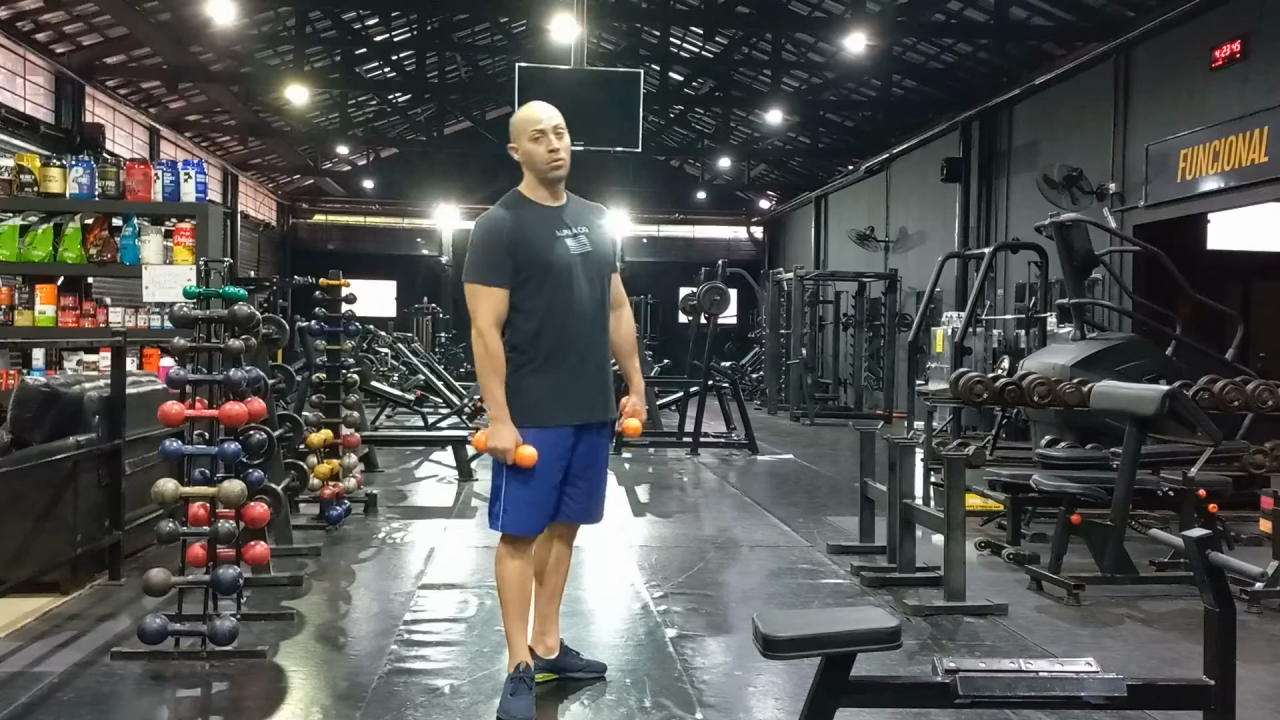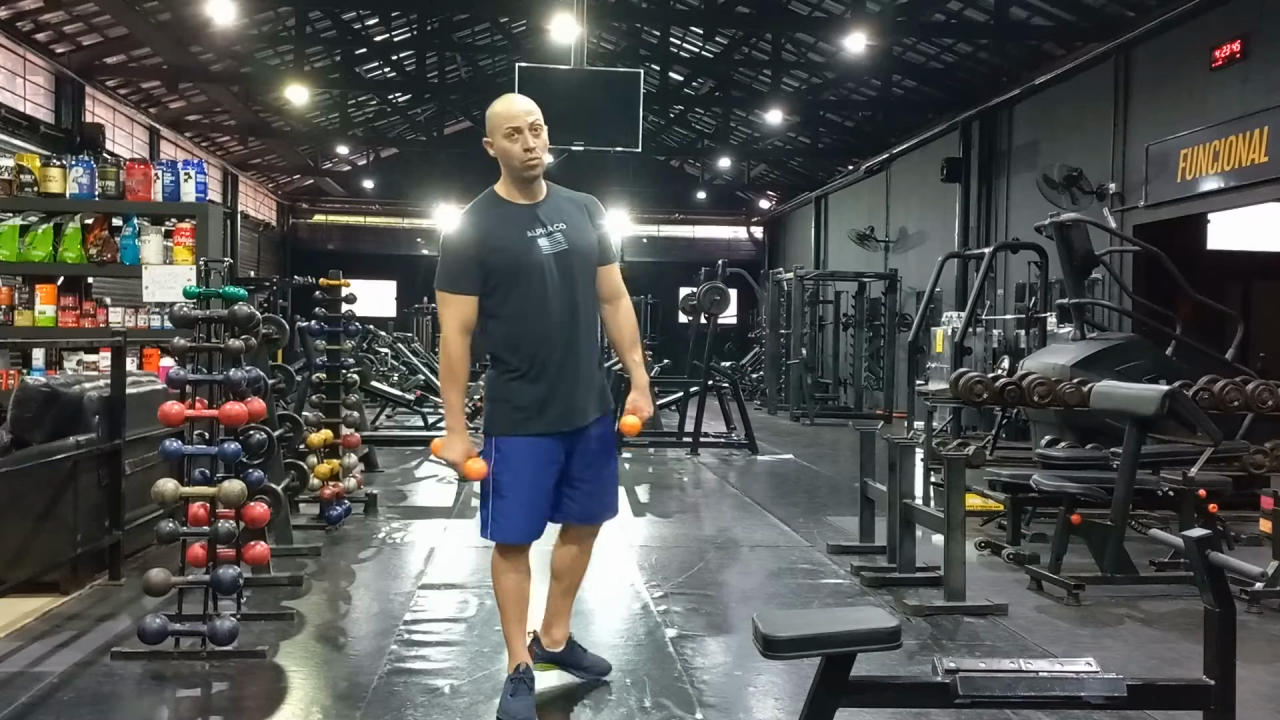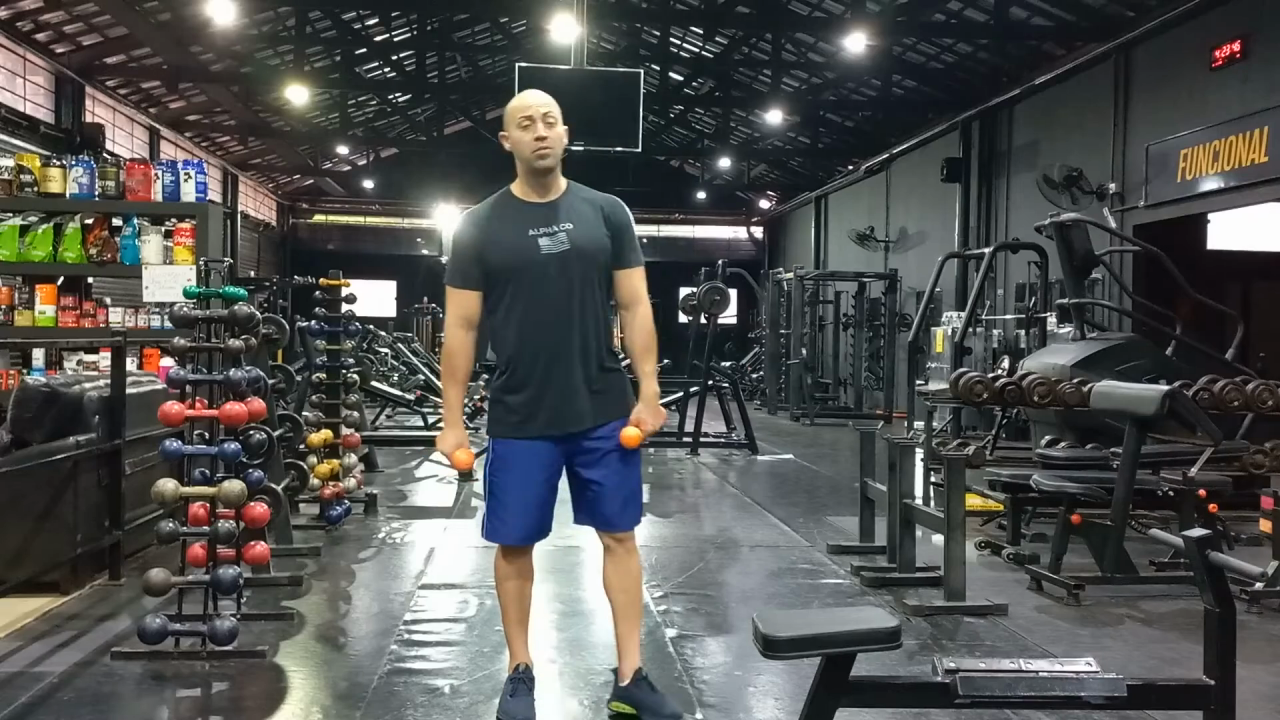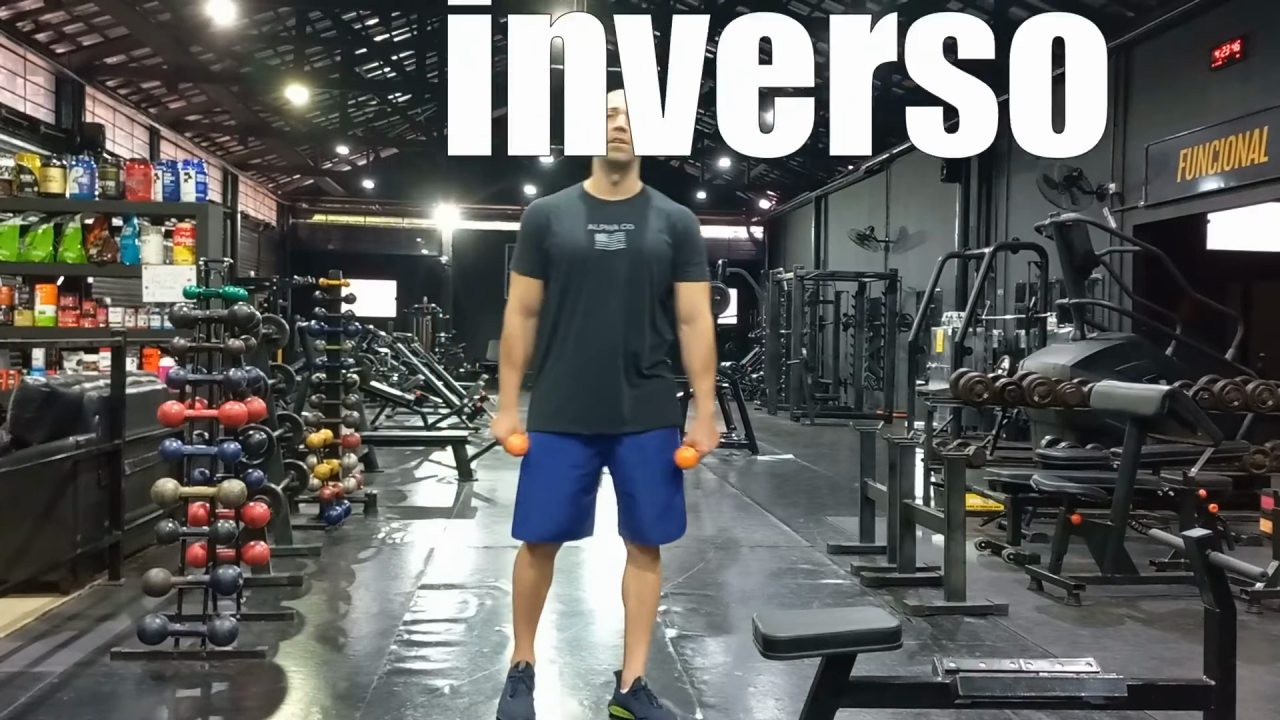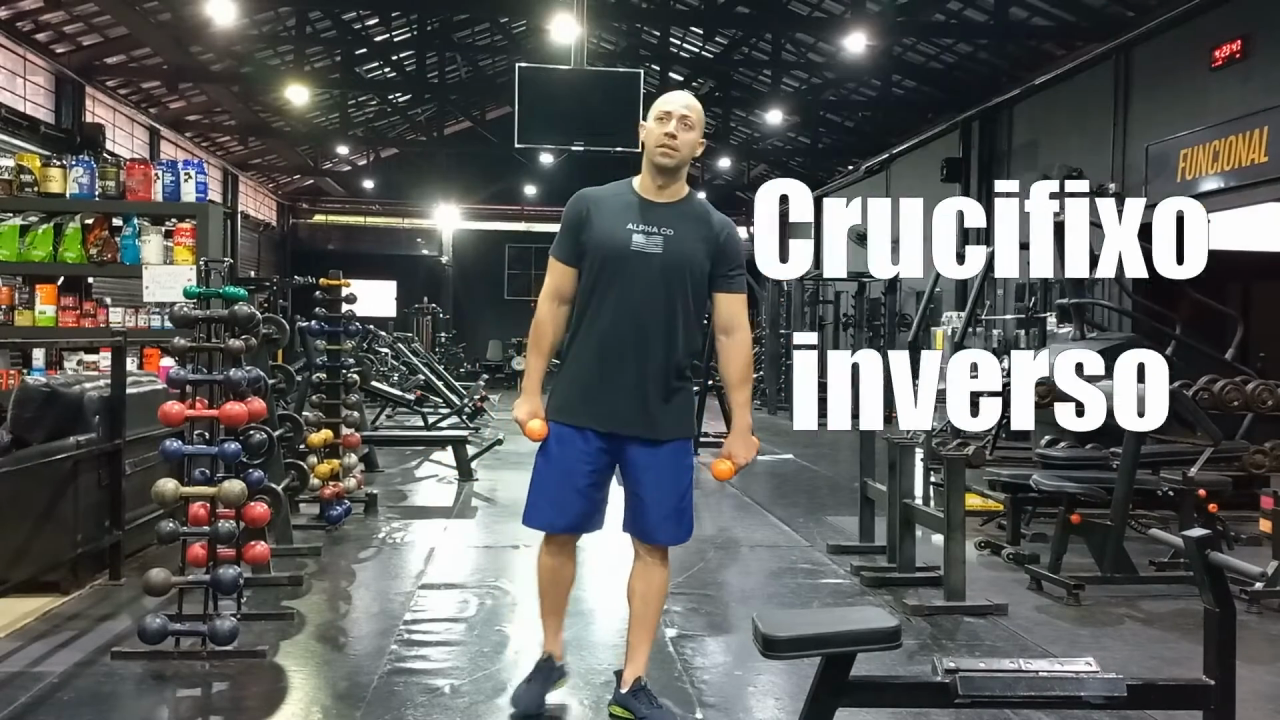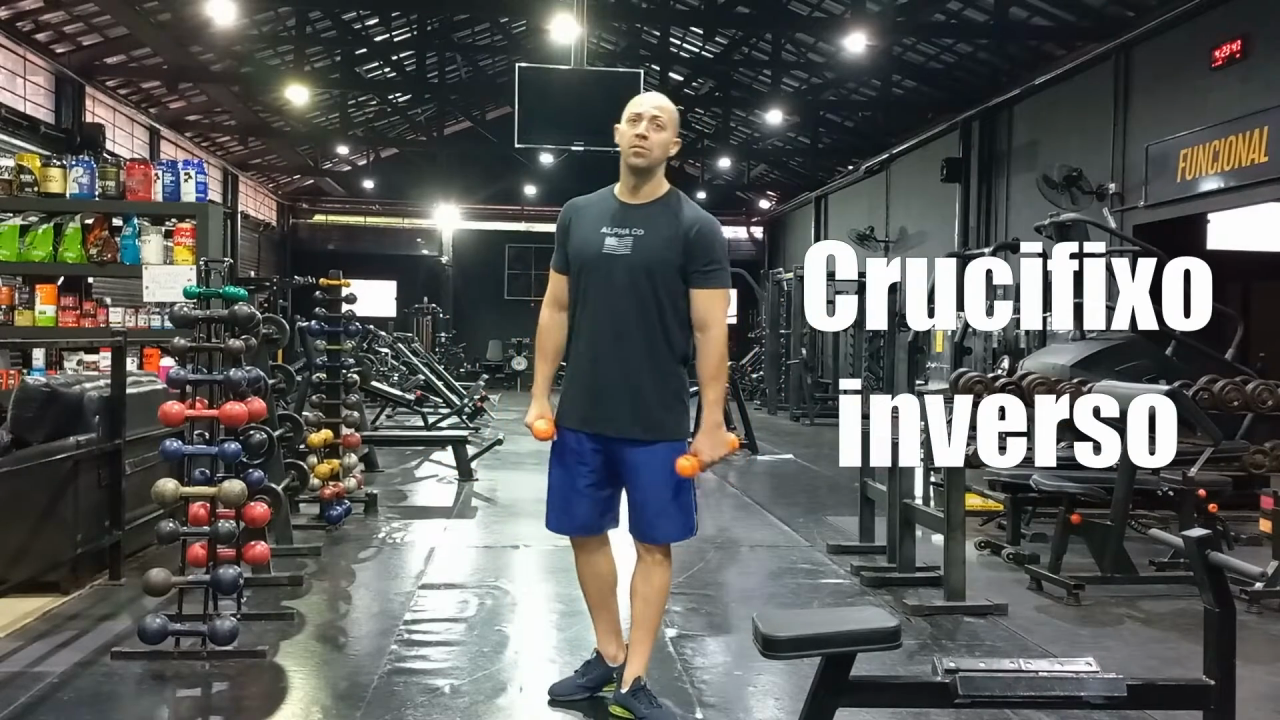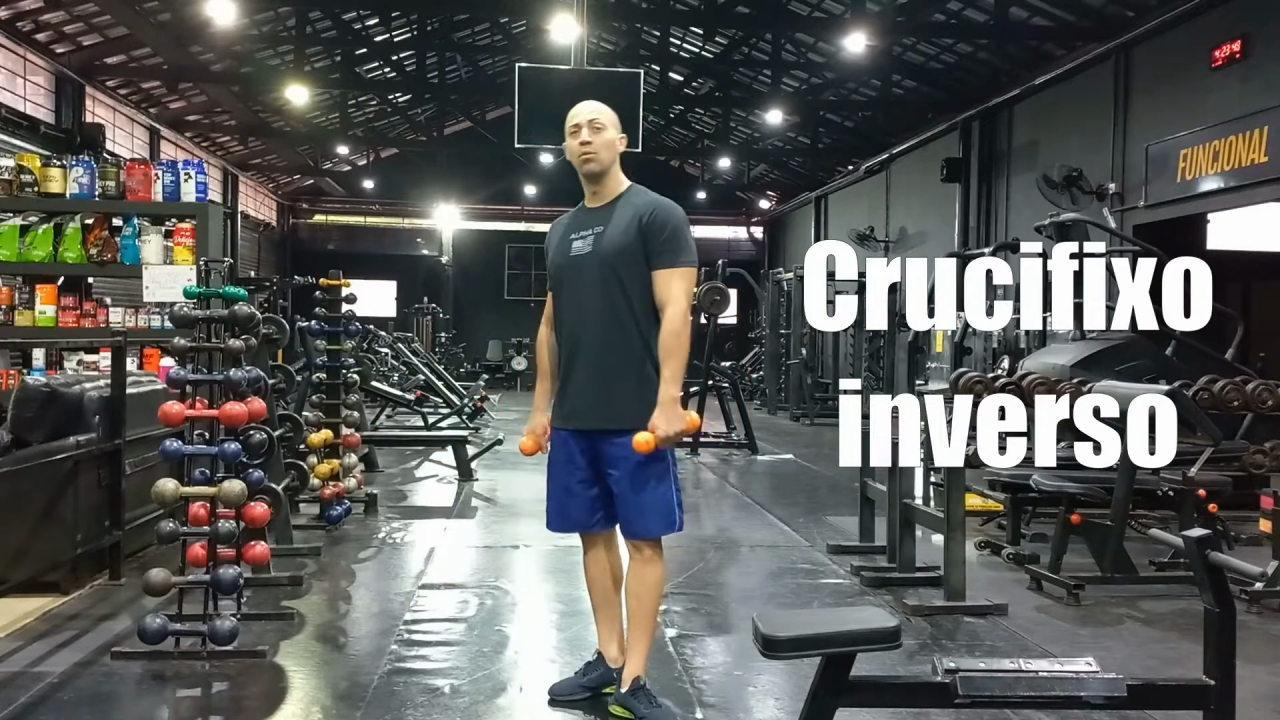
dt=0.5s
person 1, frame 1
left shoulder: (596, 220)
right shoulder: (500, 225)
left elbow: (617, 309)
right elbow: (485, 327)
left wrist: (635, 385)
right wrist: (500, 418)
left hip: (592, 408)
right hip: (533, 413)
left knee: (564, 527)
right knee: (520, 533)
left ankle: (549, 646)
right ankle: (520, 667)
person 1, frame 2
left shoulder: (584, 210)
right shoulder: (473, 231)
left elbow: (614, 300)
right elbow: (456, 334)
left wrist: (638, 381)
right wrist: (455, 427)
left hip: (591, 407)
right hip: (521, 416)
left knee: (583, 523)
right knee: (513, 539)
left ankle: (554, 637)
person 1, frame 3
left shoulder: (606, 213)
right shoulder: (480, 227)
left elbow: (635, 306)
right elbow: (461, 327)
left wrist: (648, 393)
right wrist: (452, 419)
left hip: (603, 410)
right hip: (522, 418)
left knee: (619, 534)
right knee: (515, 544)
person 1, frame 4
left shoulder: (675, 222)
right shoulder: (546, 216)
left elbow: (694, 322)
right elbow: (521, 315)
left wrist: (703, 412)
right wrist: (507, 404)
left hip: (646, 416)
right hip: (560, 414)
left knee: (644, 544)
right knee: (539, 541)
right ankle: (521, 667)
person 1, frame 5
left shoulder: (717, 231)
right shoulder: (590, 207)
left elbow: (733, 331)
right elbow: (554, 301)
left wrist: (741, 425)
right wrist: (531, 388)
left hip: (662, 419)
right hip: (579, 409)
left knee: (653, 545)
right knee: (559, 532)
right ankle: (550, 656)
person 1, frame 6
left shoulder: (696, 227)
right shoulder: (578, 215)
left elbow: (711, 330)
right elbow: (556, 311)
left wrist: (712, 421)
right wrist: (541, 395)
left hip: (656, 422)
right hip: (582, 415)
left knee: (654, 543)
right knee: (585, 533)
right ankle: (608, 656)
person 1, frame 7
left shoulder: (657, 214)
right shoulder: (561, 230)
left elbow: (676, 311)
left wrist: (669, 400)
right wrist: (541, 405)
left hip: (634, 415)
right hip: (575, 417)
left knee: (643, 538)
right knee: (592, 535)
right ankle: (608, 657)
